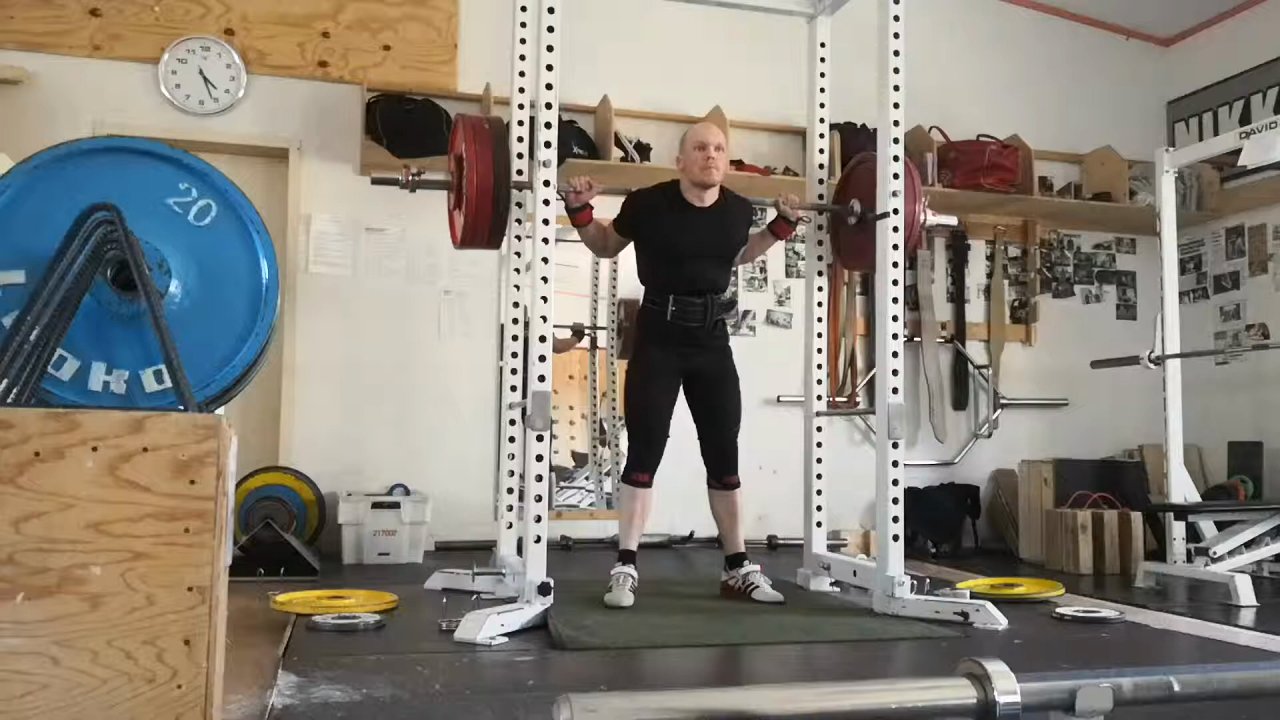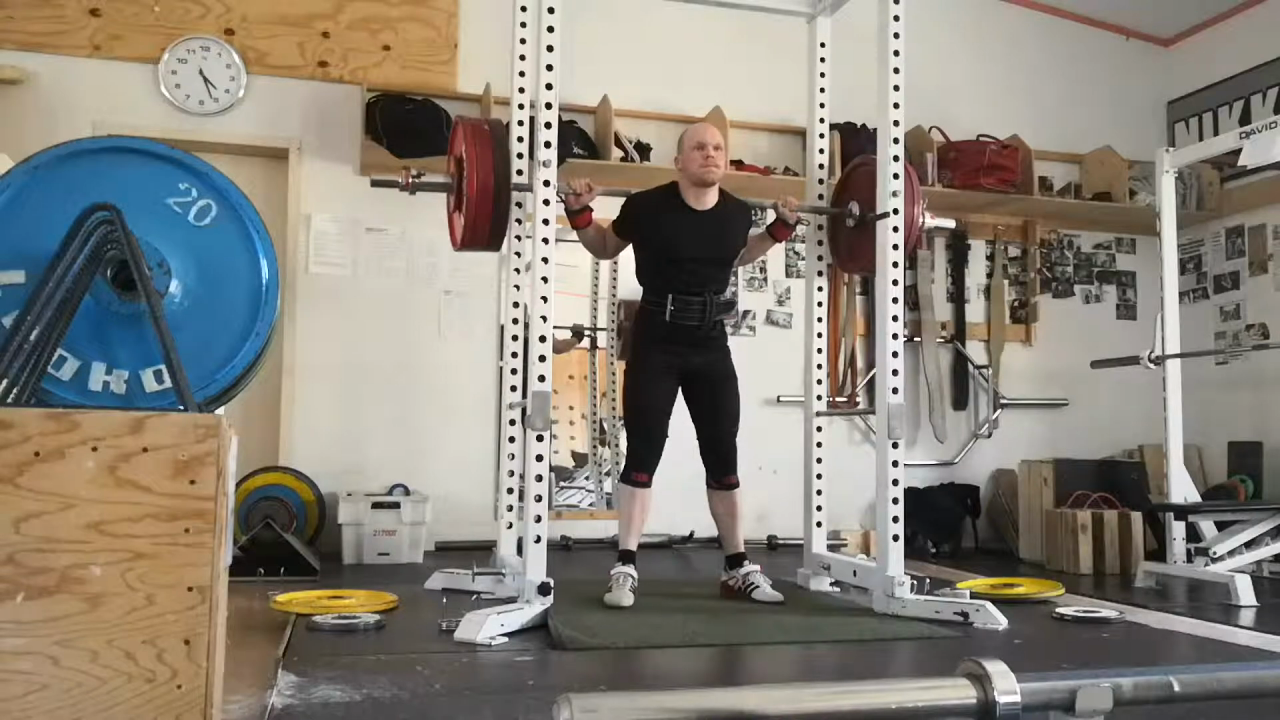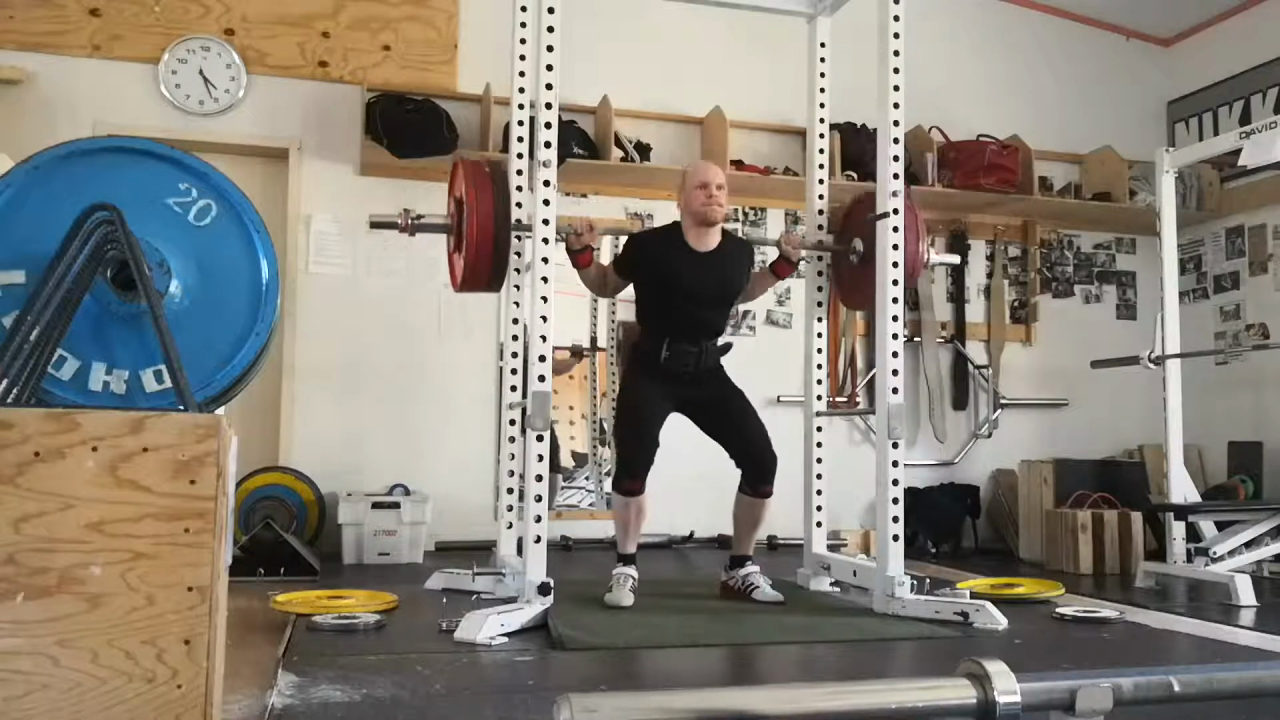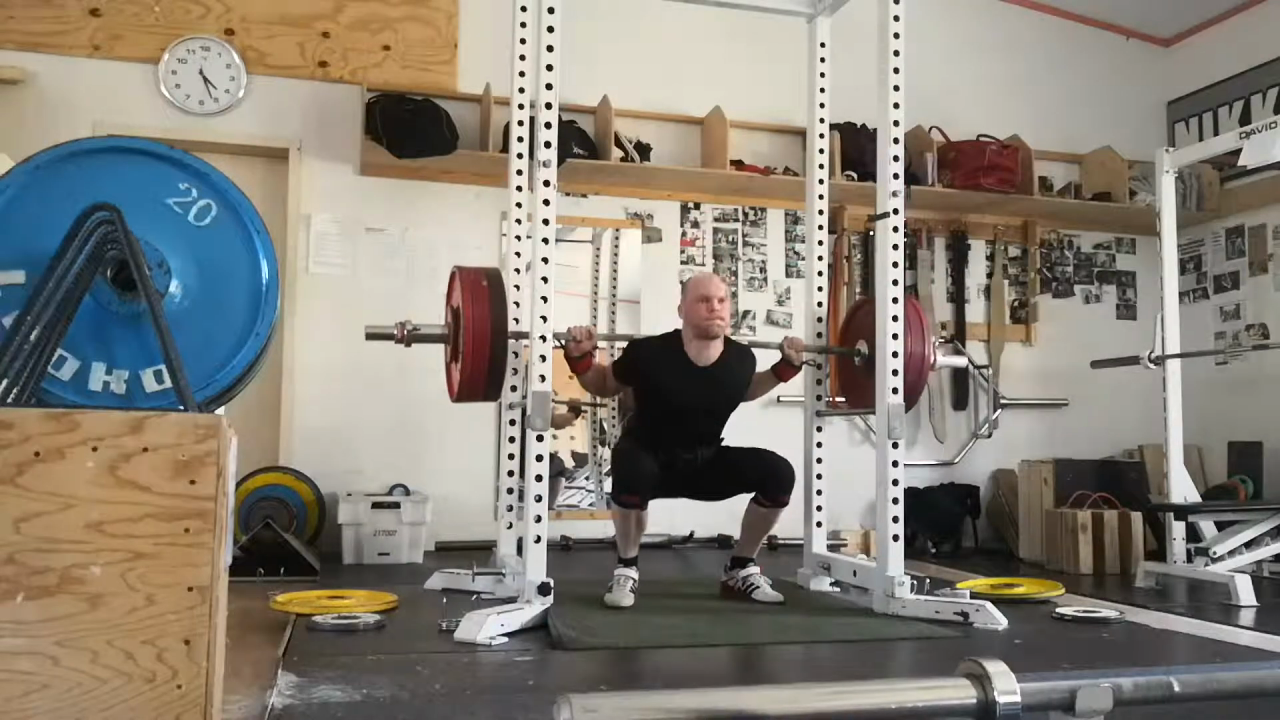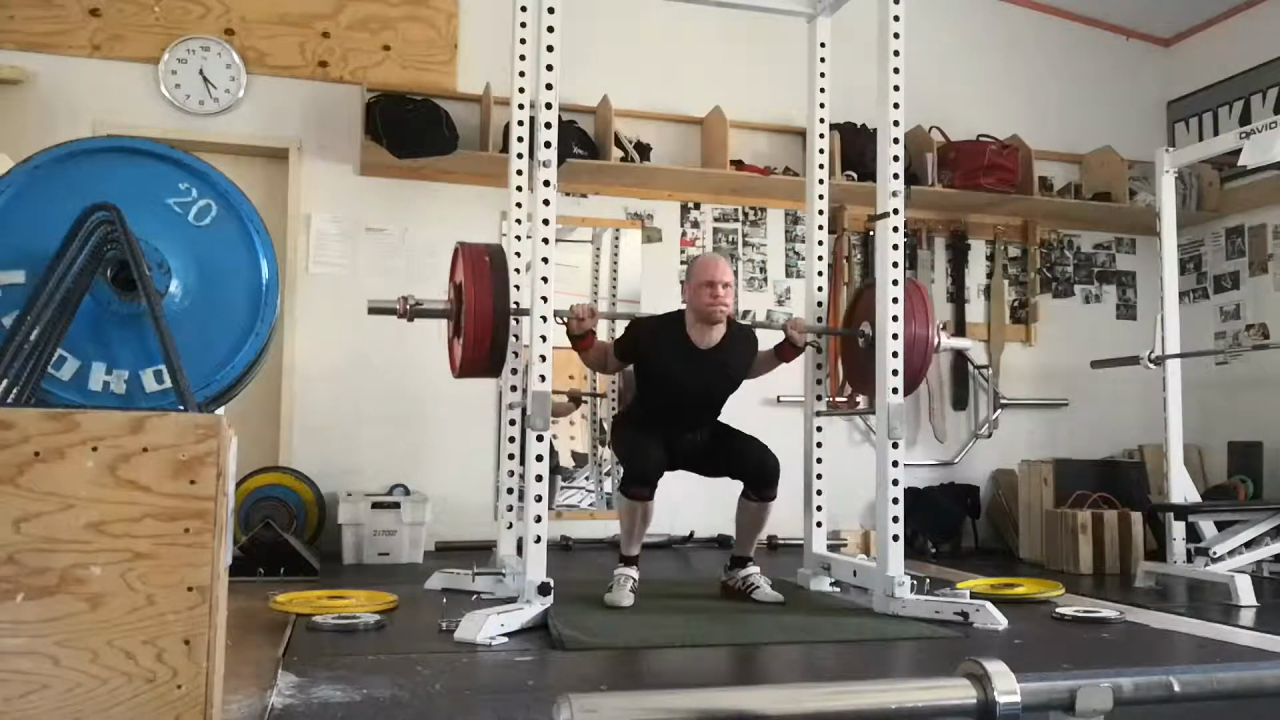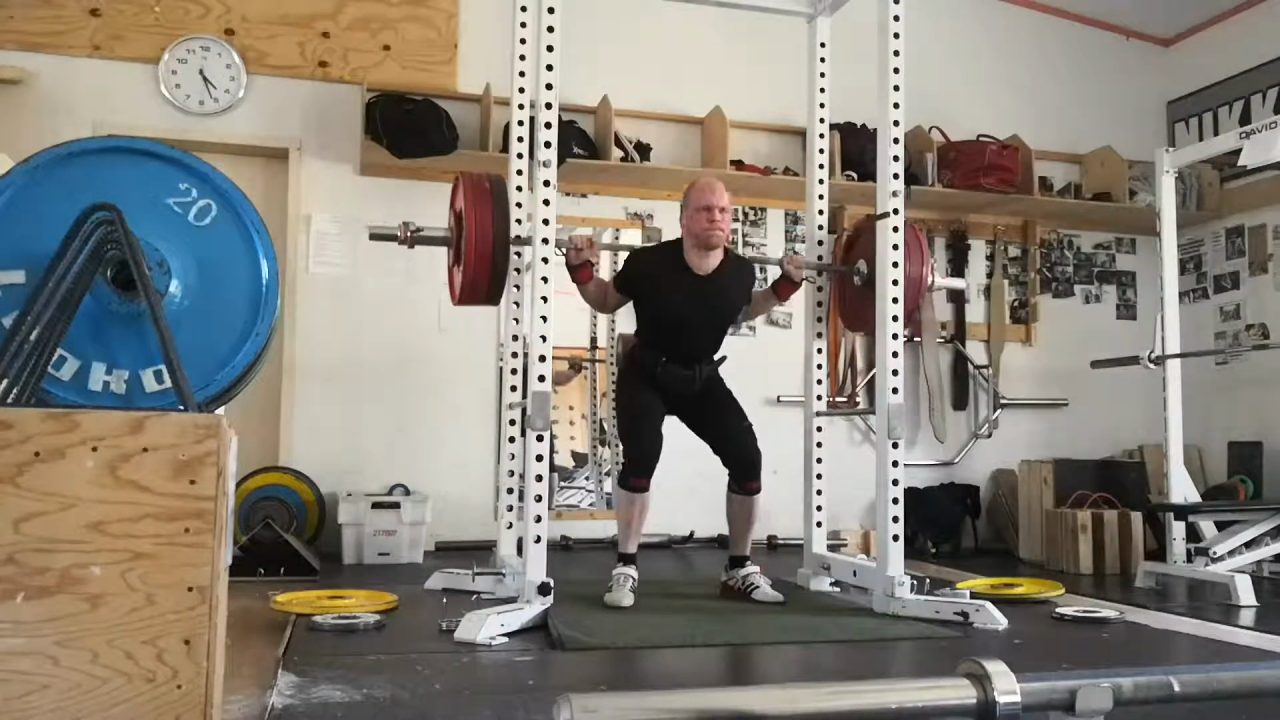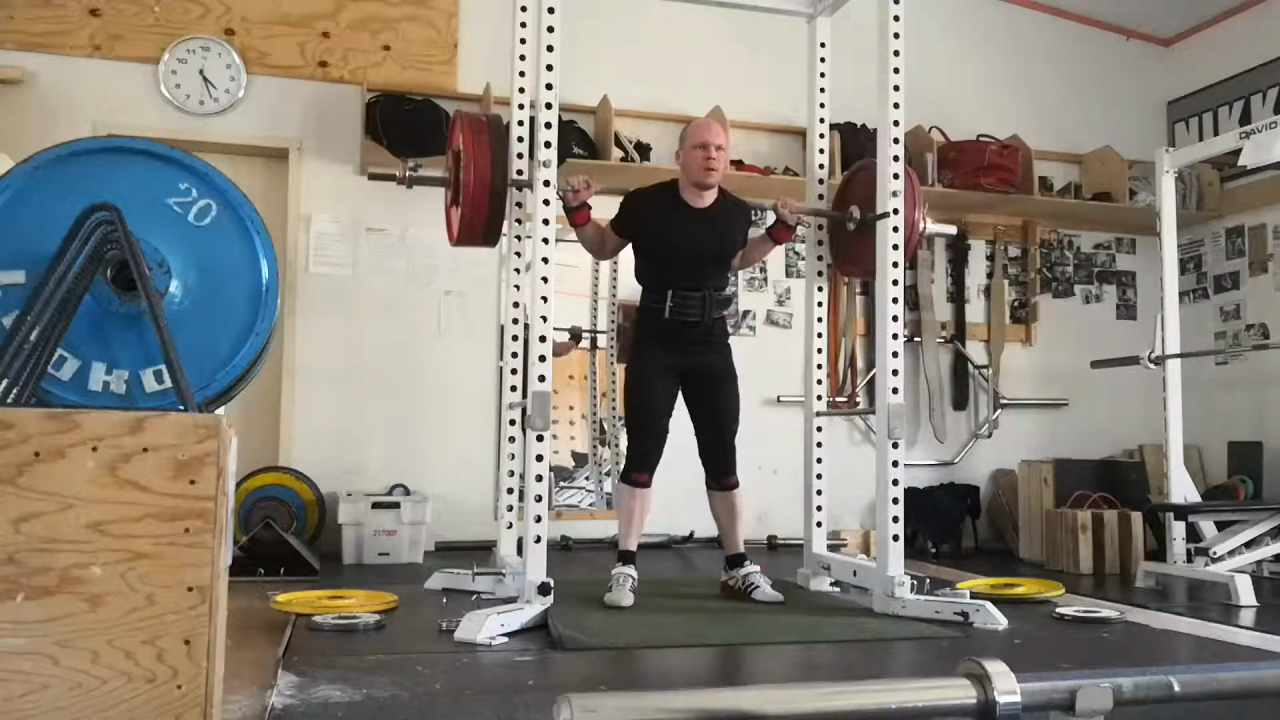
dt=0.7s
person 1, frame 1
left shoulder: (738, 210)
right shoulder: (648, 204)
right elbow: (605, 246)
left wrist: (783, 224)
right wrist: (579, 210)
left hip: (712, 342)
right hip: (658, 341)
left knee: (724, 456)
right knee: (645, 454)
left ankle: (738, 568)
right ankle: (625, 568)
person 1, frame 2
left shoulder: (737, 213)
right shoulder: (647, 207)
right elbow: (605, 248)
left wrist: (782, 227)
right wrist: (579, 213)
left hip: (711, 343)
right hip: (656, 341)
left knee: (723, 457)
right knee: (643, 454)
left ankle: (738, 568)
right ankle: (625, 568)
person 1, frame 3
left shoulder: (739, 251)
right shoulder: (650, 246)
right elbow: (606, 286)
left wrist: (784, 265)
right wrist: (581, 253)
left hip: (707, 373)
right hip: (652, 371)
left knee: (761, 459)
right knee: (634, 461)
left ankle: (740, 569)
right ankle: (625, 570)
person 1, frame 4
left shoulder: (740, 360)
right shoulder: (650, 354)
right elbow: (605, 386)
left wrist: (786, 367)
right wrist: (580, 359)
left hip: (707, 463)
right hip: (651, 460)
left knee: (778, 474)
right knee: (633, 472)
left ankle: (740, 570)
right ankle: (627, 570)
person 1, frame 5
left shoulder: (742, 340)
right shoulder: (651, 333)
right elbow: (607, 363)
left wrist: (789, 348)
right wrist: (582, 337)
left hip: (704, 436)
right hip: (644, 431)
left knee: (764, 466)
right knee: (644, 465)
left ankle: (740, 569)
right ankle: (627, 569)
person 1, frame 6
left shoulder: (740, 271)
right shoulder: (649, 263)
right elbow: (606, 302)
left wrist: (785, 285)
right wrist: (580, 269)
left hip: (702, 379)
right hip: (645, 377)
left knee: (747, 459)
right knee: (641, 458)
left ankle: (739, 571)
right ankle: (625, 570)
person 1, frame 7
left shoulder: (736, 212)
right shoulder: (646, 203)
right elbow: (603, 248)
left wrist: (781, 230)
right wrist: (578, 211)
left hip: (712, 342)
right hip: (656, 340)
left knee: (722, 456)
right knee: (644, 452)
left ankle: (737, 569)
right ankle: (625, 569)
